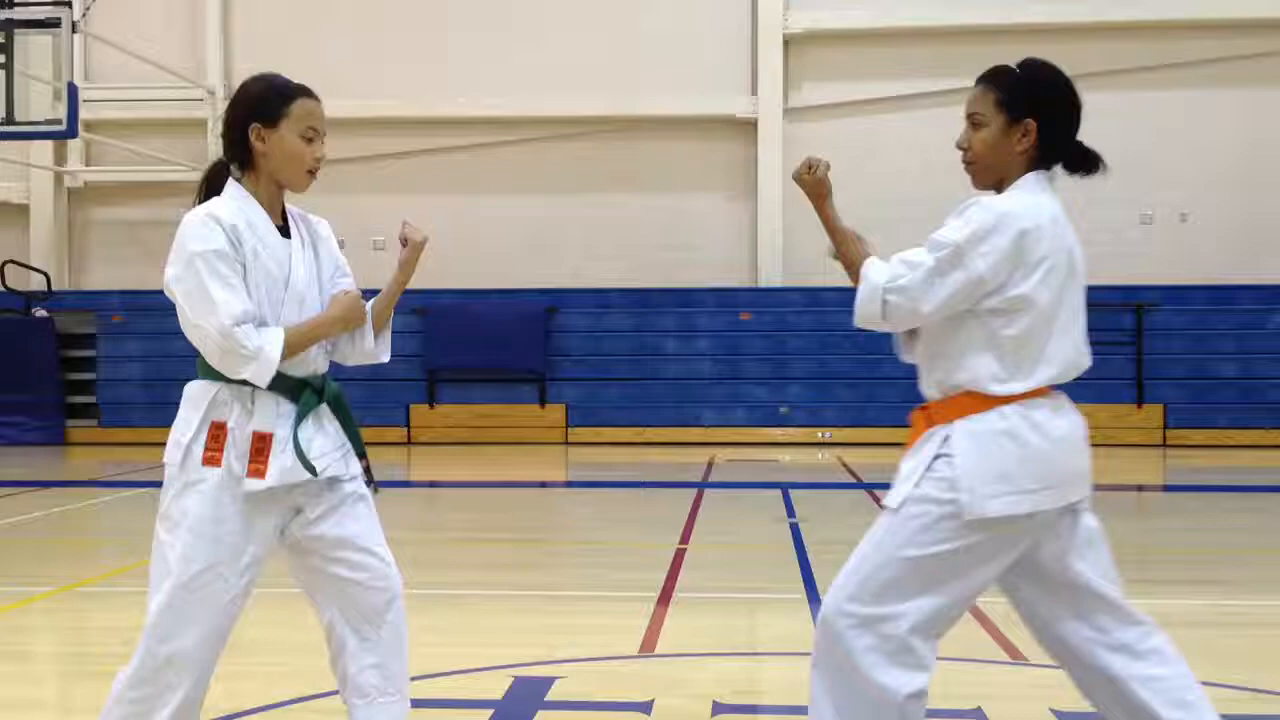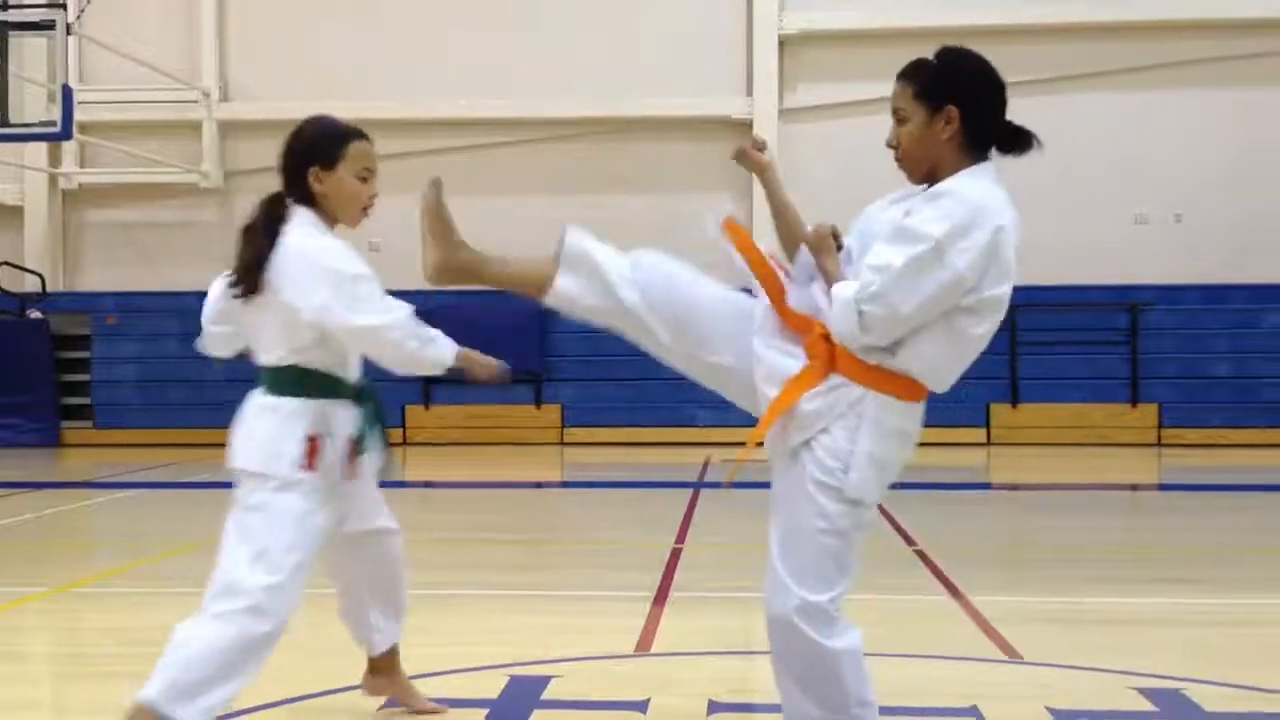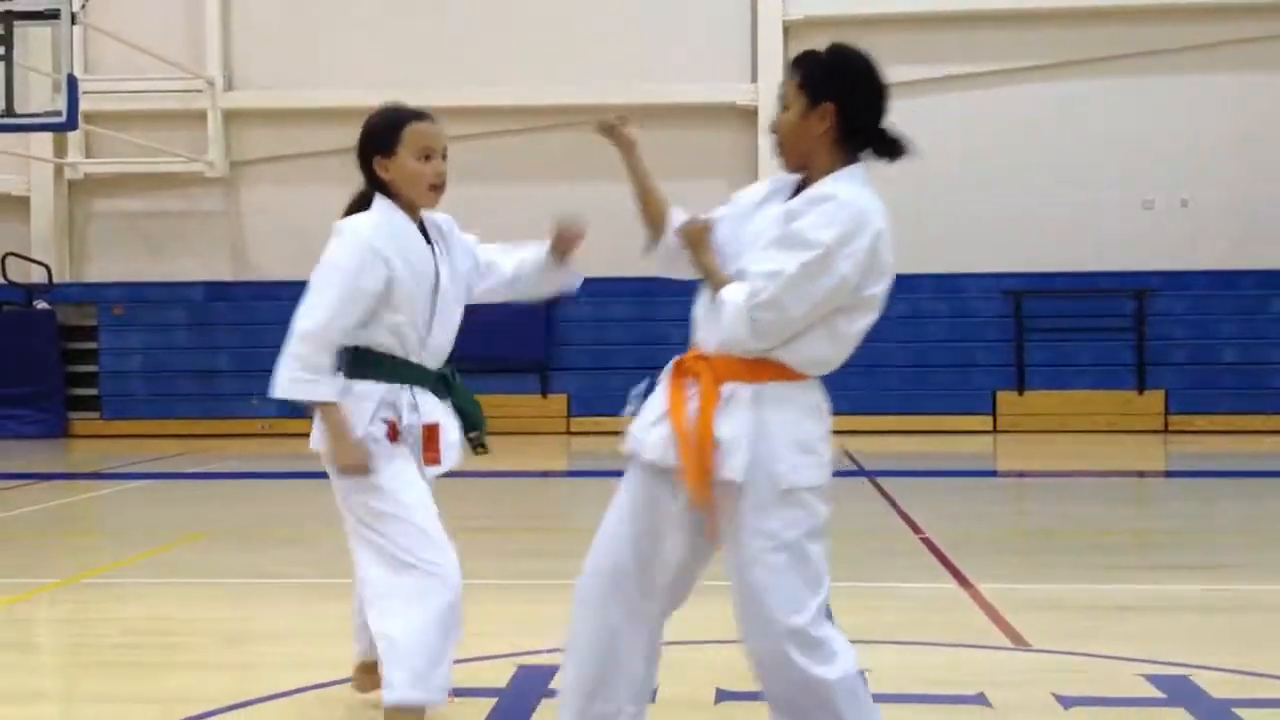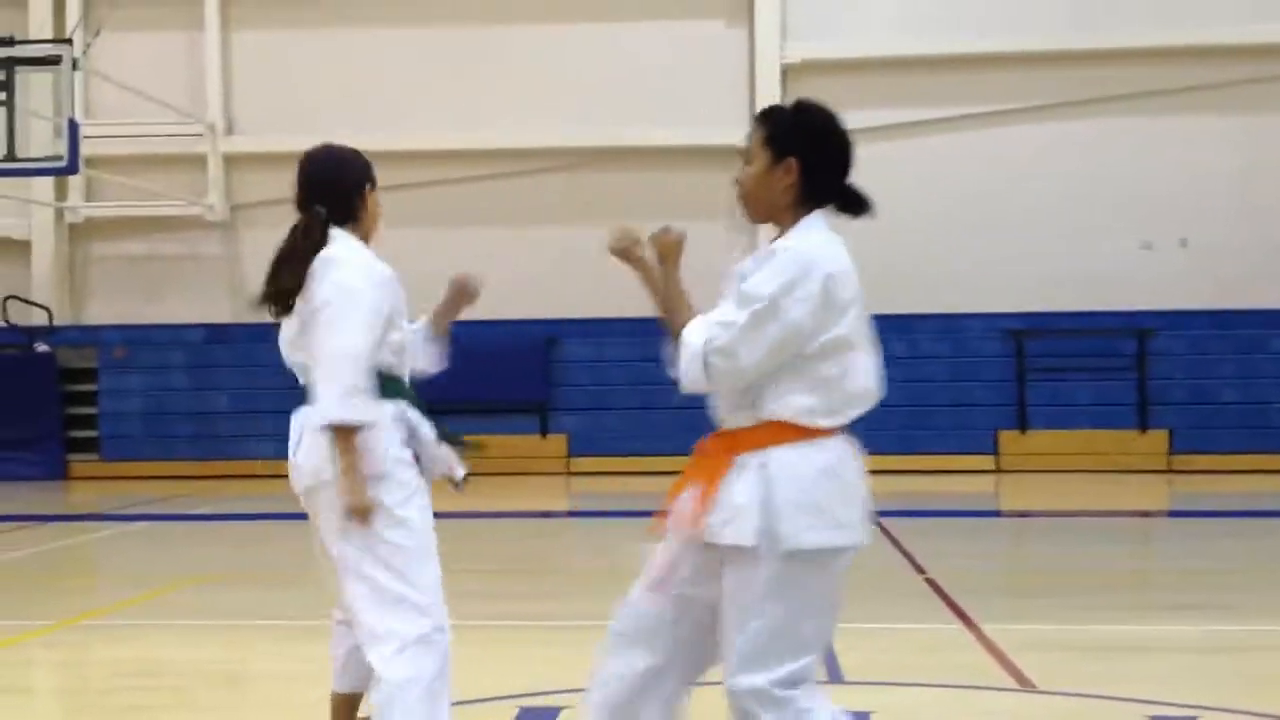
dt=0.5s
person 1, frame 1
left shoulder: (1005, 221)
right shoulder: (1038, 217)
left elbow: (892, 302)
right elbow: (932, 317)
left wrist: (830, 215)
right wrist: (860, 250)
left hip: (985, 456)
right hip: (1029, 443)
left knee: (863, 619)
right knee: (1097, 626)
person 1, frame 2
left shoulder: (973, 214)
right shoulder: (931, 203)
left elbow: (863, 318)
right elbow: (808, 266)
left wrist: (826, 256)
right wrist: (769, 180)
left hip: (849, 415)
right hip: (804, 369)
left knee: (805, 605)
right knee: (646, 280)
right ankle: (477, 265)
person 1, frame 3
left shoulder: (849, 216)
right shoulder: (774, 196)
left elbow: (750, 322)
right elbow: (672, 242)
left wrist: (707, 259)
right wrist: (632, 158)
left hip: (768, 429)
right hip: (697, 409)
left knee: (784, 627)
right knee: (618, 583)
person 1, frame 4
left shoulder: (805, 264)
right shoulder: (783, 256)
left elbow: (707, 366)
right elbow: (703, 352)
left wrist: (664, 276)
right wrist: (648, 268)
left hip: (791, 492)
right hip: (745, 483)
right knee: (649, 633)
person 2, frame 1
left shoulder: (315, 236)
right shoulder: (209, 229)
left elbow: (356, 344)
right elbow: (235, 349)
left wrist: (402, 275)
right wrist: (330, 318)
left hip: (309, 437)
right hip: (226, 443)
left knee: (368, 588)
right knee: (186, 619)
person 2, frame 2
left shoulder: (287, 243)
right shoulder: (319, 257)
left elbow: (220, 322)
right elbow: (396, 338)
right wrist: (467, 358)
left hip: (319, 438)
right hip: (296, 446)
left knee: (374, 548)
right knee: (253, 602)
person 2, frame 3
left shoulder: (439, 235)
right shoulder: (366, 239)
left elbow: (499, 270)
right elbow: (310, 341)
left wrist: (556, 250)
right wrist: (338, 431)
left hip: (412, 423)
right hip: (372, 424)
left knee: (394, 567)
right knee: (426, 574)
left ankle: (372, 664)
person 2, frame 4
left shoulder: (305, 269)
right shoulder: (356, 269)
right elbow: (345, 370)
left wrist: (445, 313)
right wrist: (354, 475)
left hip: (330, 453)
right hip: (367, 454)
left knee: (368, 606)
right knee: (411, 616)
